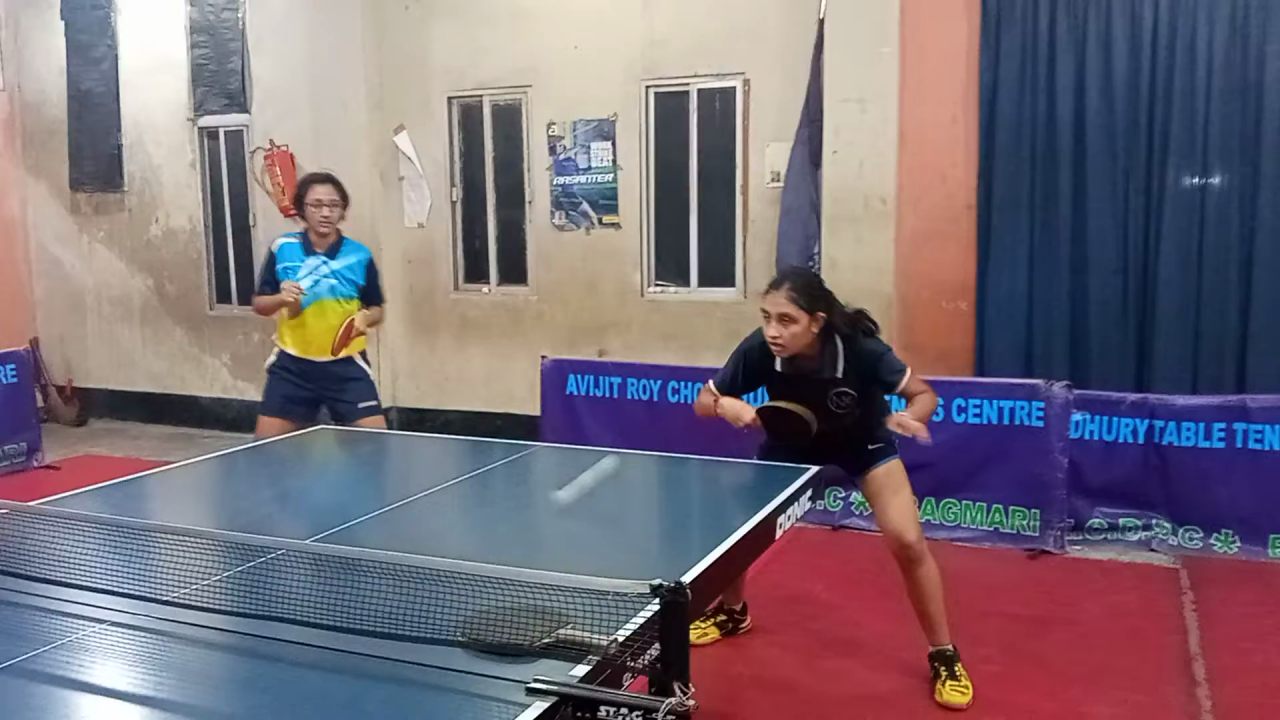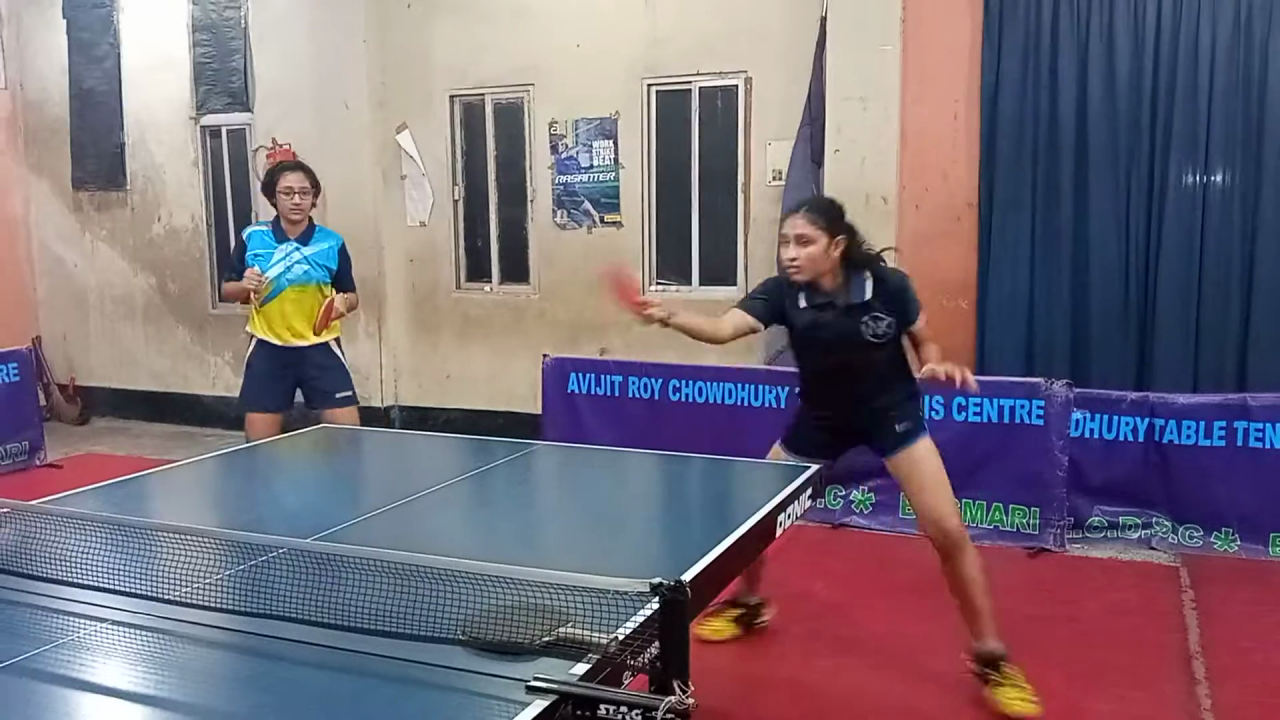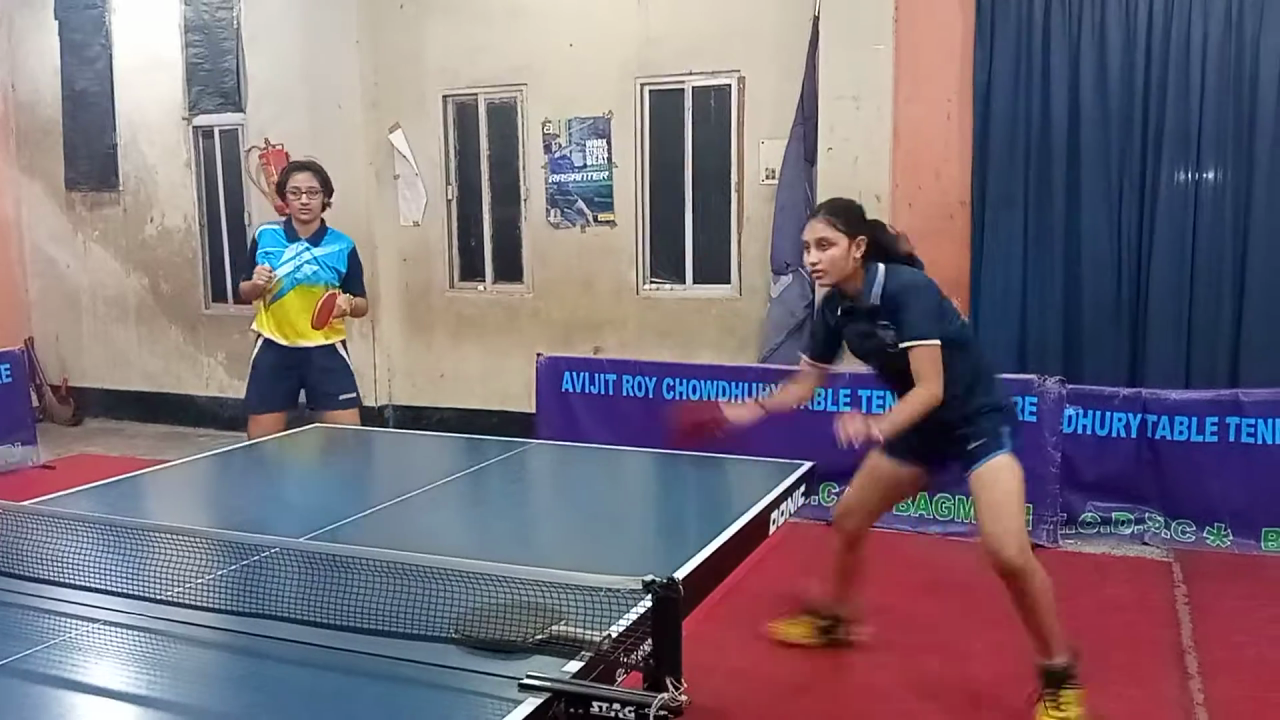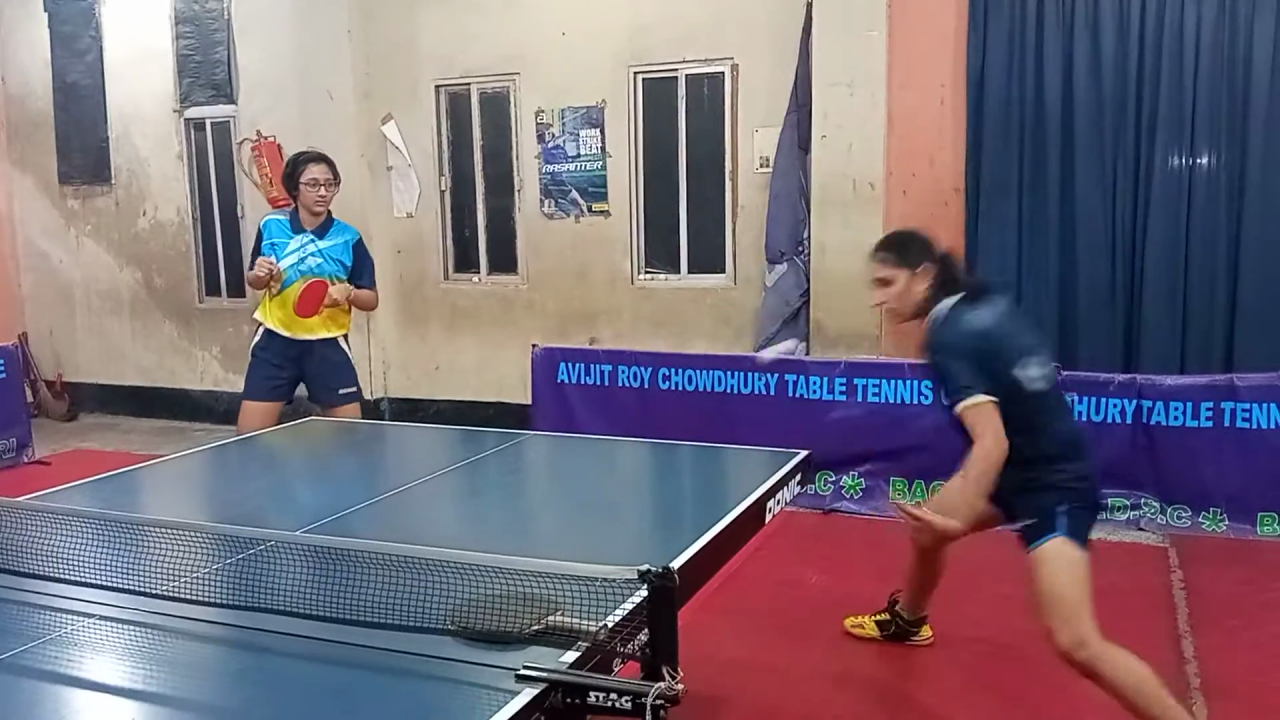
dt=0.3s
person 1, frame 1
left shoulder: (862, 349)
right shoulder: (758, 351)
left elbow: (923, 393)
right elbow: (706, 401)
left wrist: (911, 417)
right wrist: (726, 408)
left hip: (865, 442)
right hip: (793, 442)
left knee: (907, 541)
left ankle: (944, 655)
right ankle: (731, 611)
person 1, frame 2
left shoulder: (887, 285)
right shoulder: (782, 292)
left elbow: (925, 339)
right elbow: (722, 329)
left wrist: (936, 365)
right wrist: (669, 317)
left hip: (891, 415)
right hip: (820, 419)
left knee: (947, 531)
left ankle: (992, 660)
right ankle: (749, 604)
person 1, frame 3
left shoulder: (908, 289)
right shoulder: (835, 307)
left elbow: (931, 389)
right elbow: (808, 381)
left wrist: (877, 430)
right wrist: (751, 408)
left hip: (978, 421)
right hip: (914, 425)
left knee: (1009, 555)
right knee: (849, 519)
left ankle: (1058, 673)
right ankle: (837, 618)
person 1, frame 4
left shoulder: (952, 339)
right shoulder: (983, 307)
left elbow: (991, 442)
left wrist: (958, 517)
left hip: (1052, 486)
right hip: (1016, 467)
left knee: (1078, 646)
right knee: (922, 531)
right ankle: (909, 619)
person 2, frame 1
left shoulder: (360, 257)
right shoulder: (282, 250)
left elbow: (377, 310)
right elbow: (259, 305)
left wrist: (365, 318)
right wrist: (281, 299)
left hip: (346, 365)
right hip: (293, 364)
person 2, frame 2
left shoulder: (332, 243)
right shoulder: (252, 238)
left elbow: (352, 297)
right elbow: (227, 292)
left wrist: (344, 301)
right wrist: (245, 285)
left hip: (321, 350)
right hip: (269, 351)
person 2, frame 3
left shoulder: (342, 246)
right shoulder: (265, 236)
left elbow: (363, 306)
right elbow: (245, 293)
left wrist: (349, 302)
right wrist: (255, 284)
left hip: (326, 352)
right hip: (275, 351)
person 2, frame 4
left shoulder: (348, 238)
right shoulder: (270, 226)
left elbow: (371, 300)
right elbow: (253, 282)
left wrist: (348, 292)
right wrist: (258, 275)
left hip: (327, 345)
right hip: (275, 342)
right knee: (249, 436)
